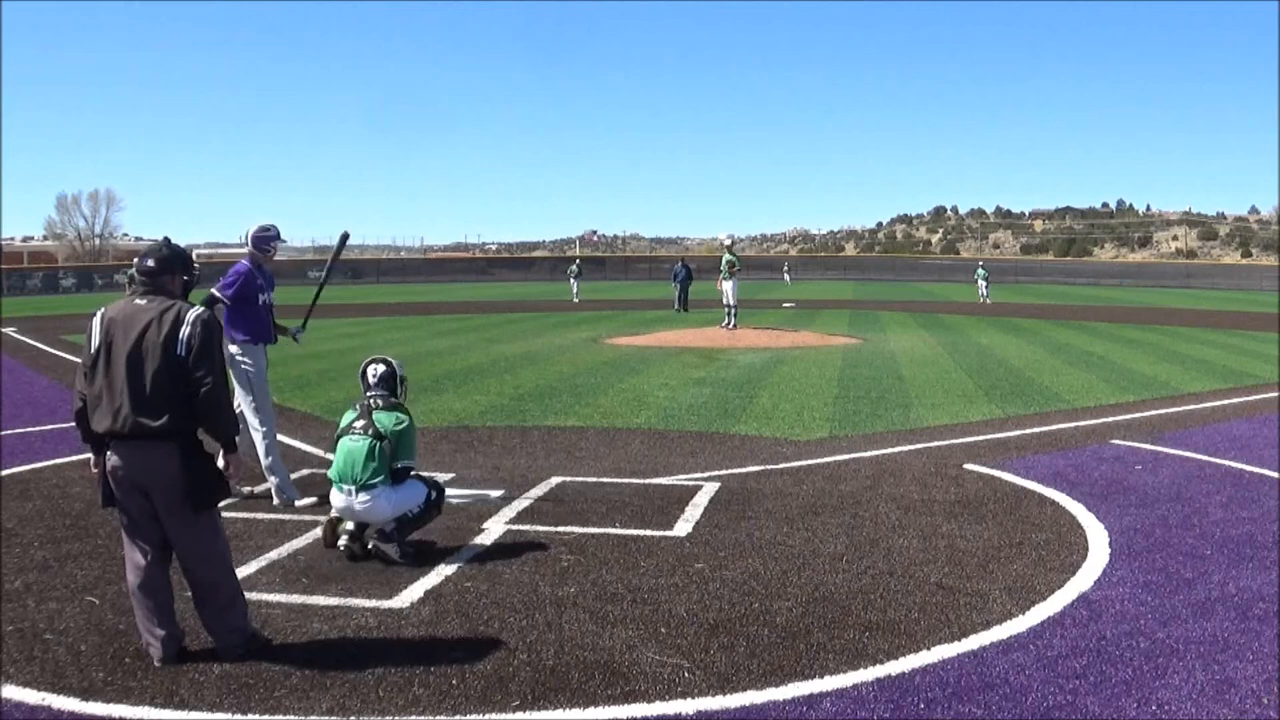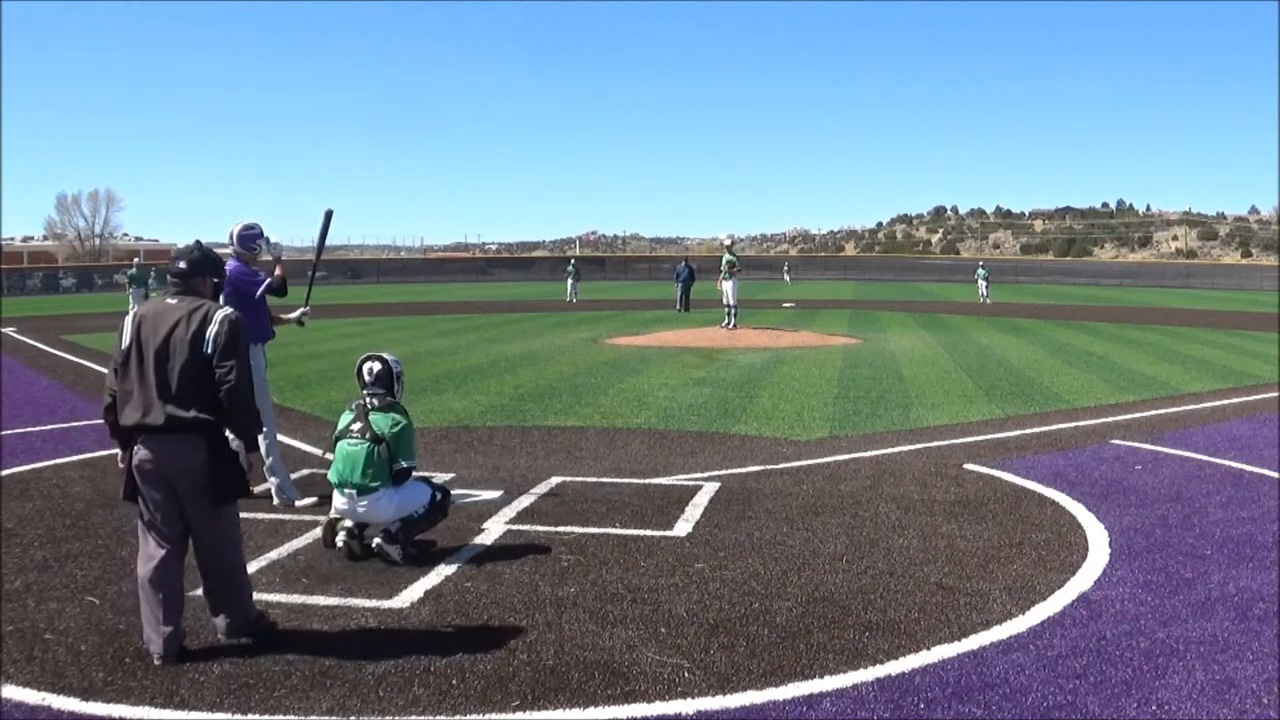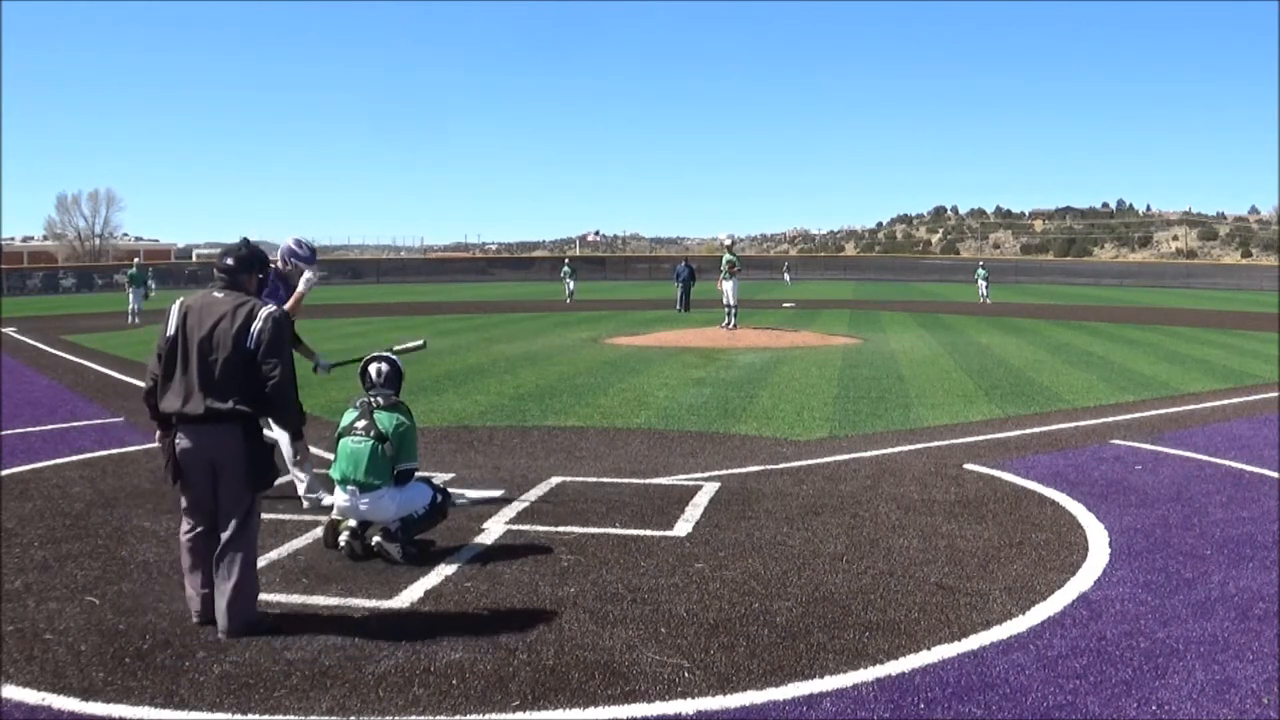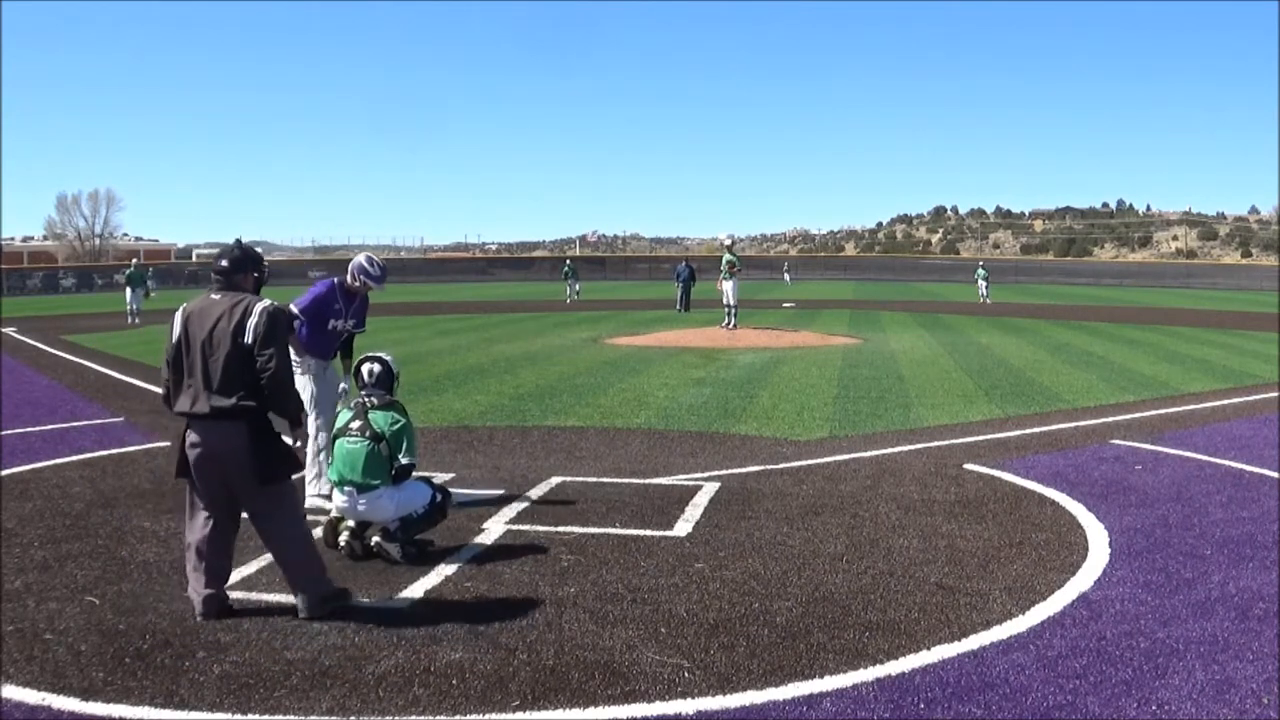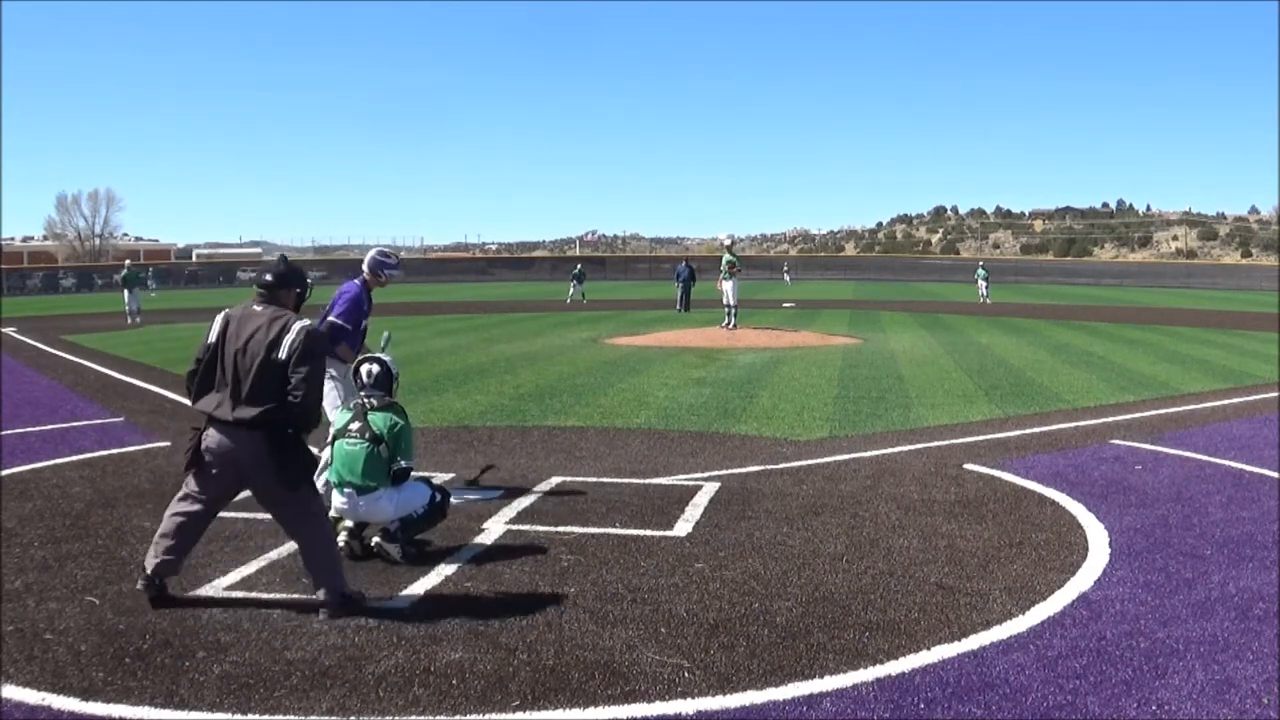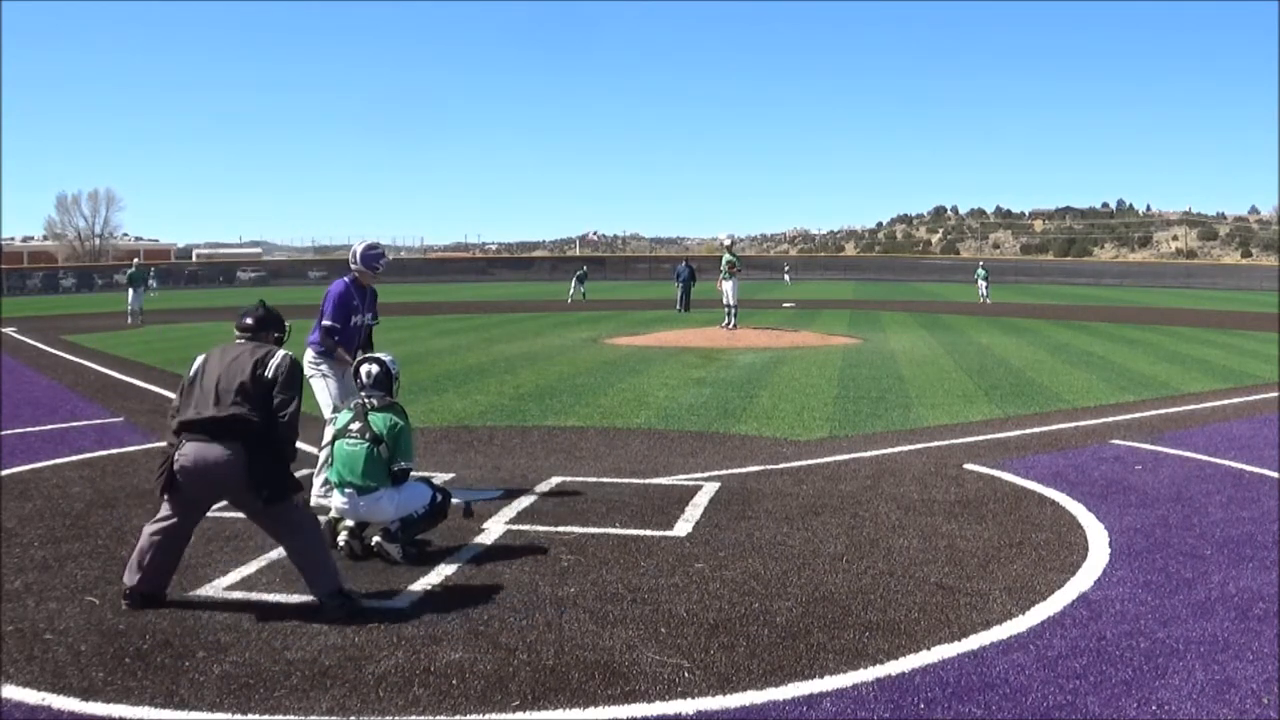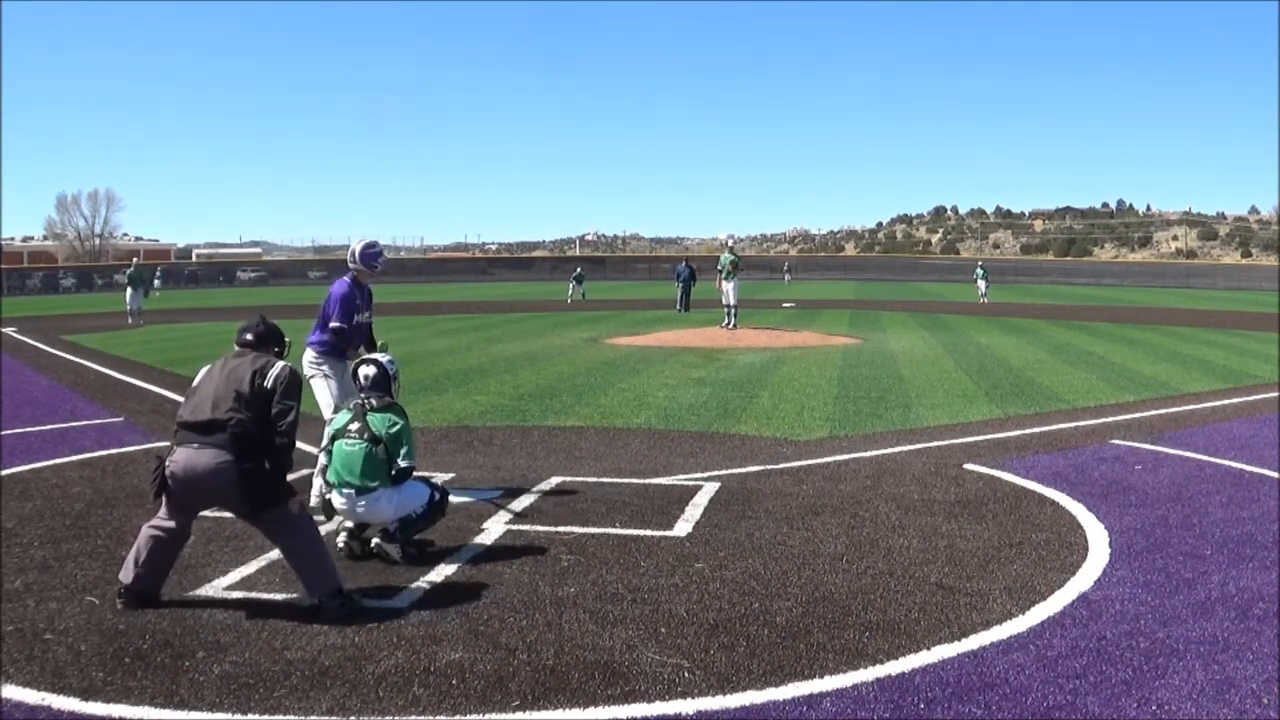
dt=0.7s
person 1, frame 1
left shoulder: (104, 320)
right shoulder: (192, 320)
left elbow: (85, 392)
right elbow: (210, 392)
left wrist: (96, 446)
right wrist: (228, 443)
left hip: (120, 454)
right hip: (174, 453)
left knee: (142, 553)
right knee: (204, 550)
left ankle: (161, 644)
right ankle: (233, 636)
person 1, frame 2
left shoulder: (136, 319)
right shoulder: (220, 320)
left elbow: (115, 389)
right elbow: (234, 391)
left wrist: (124, 441)
right wrist: (250, 442)
left hip: (147, 447)
right hip: (199, 447)
left knee: (157, 546)
right knee: (218, 540)
left ankle: (162, 641)
right ankle: (236, 618)
person 1, frame 3
left shoulder: (182, 309)
right shoulder: (264, 316)
left elbow: (157, 374)
right elbow: (277, 384)
left wrist: (162, 422)
right wrist: (296, 432)
left hip: (187, 434)
right hip: (236, 436)
left knee: (196, 523)
right knee: (236, 526)
left ankle: (201, 605)
right ankle: (235, 616)
person 1, frame 4
left shoulder: (186, 313)
right shoulder: (262, 312)
left elbow: (170, 379)
right elbow: (274, 377)
right wrist: (295, 419)
left hip: (199, 432)
right hip: (246, 432)
left knee: (206, 520)
right knee: (280, 515)
left ankle: (206, 598)
right ankle: (315, 594)
person 1, frame 5
left shoulder: (225, 320)
right shoulder: (299, 331)
left elbow: (195, 379)
right elbow: (303, 398)
right wrist: (300, 430)
left hip: (218, 436)
right hip: (267, 442)
left knee: (190, 508)
right knee: (306, 517)
left ankle: (153, 578)
right ankle: (334, 596)
person 1, frame 6
left shoulder: (206, 359)
right shoulder: (280, 361)
left elbow: (176, 413)
right elbow: (285, 422)
left wrist: (179, 453)
right wrist: (281, 467)
left hip: (190, 452)
right hip: (240, 457)
left knee: (170, 524)
right knee: (297, 526)
left ankle: (139, 590)
right ankle: (333, 597)
person 1, frame 7
left shoulder: (210, 370)
right shoulder: (280, 372)
left elbow: (182, 418)
right elbow: (282, 432)
right wrist: (278, 477)
left hip: (182, 458)
right hip: (231, 464)
left knee: (168, 524)
right knee: (293, 525)
left ankle: (134, 589)
right ankle: (331, 597)
person 2, frame 1
left shoulder: (266, 275)
right shoulder: (242, 273)
right elbow: (207, 304)
left wrist: (287, 331)
left hip: (256, 352)
right hip: (245, 354)
left knee: (241, 419)
right knee: (262, 423)
right ankle: (283, 492)
person 2, frame 2
left shoulder: (242, 271)
right shoulder: (237, 272)
left elbow: (260, 316)
right elbow: (279, 288)
left wrist: (292, 317)
right wrist: (277, 257)
left hip: (250, 352)
right hip: (245, 354)
right knee: (263, 422)
right ankle: (283, 492)
person 2, frame 3
left shoulder: (287, 284)
right shoulder: (266, 282)
left elbow: (287, 331)
left wrist: (314, 357)
right wrist: (301, 291)
right ankle: (310, 492)
person 2, frame 4
left shoulder: (361, 301)
right shoulder: (324, 291)
left wrist: (346, 377)
right wrist: (302, 356)
left hip: (326, 363)
right hip: (305, 361)
left knee: (336, 419)
right knee: (320, 423)
right ankle: (318, 491)
person 2, frame 5
left shoulder: (363, 294)
right shoulder: (354, 293)
right elbow: (330, 334)
left wrist: (370, 356)
right wrist: (358, 358)
left hip: (337, 364)
right hip: (326, 364)
right ankle: (322, 487)
person 2, frame 6
left shoulder: (370, 292)
right shoulder: (340, 291)
left elbow: (366, 333)
right elbow: (326, 338)
right wrist: (352, 362)
left hip: (343, 364)
right hip: (322, 362)
right ankle: (321, 493)
person 2, frame 7
left shoulder: (364, 291)
right shoulder: (343, 291)
left elbow: (365, 331)
right elbow: (338, 338)
left hip: (339, 363)
right hip: (321, 361)
right ankle: (321, 491)
person 3, frame 1
left shoulder: (350, 414)
right shoulder: (399, 418)
left elbow: (341, 462)
right elbow: (401, 473)
right wrist: (387, 485)
left hip: (339, 499)
right hip: (371, 502)
right knee: (433, 491)
left ankle: (350, 533)
right ankle: (389, 537)
person 3, frame 2
left shoulder: (347, 415)
right shoulder: (396, 419)
left elbow: (340, 463)
right elbow: (403, 474)
left hip: (342, 502)
right hip: (375, 504)
right knee: (439, 496)
left ankle: (350, 528)
right ankle: (393, 537)
person 3, frame 3
left shoulder: (350, 413)
right shoulder: (399, 418)
left elbow: (339, 462)
right elbow: (405, 475)
left hip: (343, 500)
right hip: (377, 502)
right knee: (439, 497)
left ankle: (352, 528)
right ankle: (393, 535)
person 3, frame 4
left shoulder: (345, 414)
right shoulder: (395, 417)
left elbow: (334, 462)
right elbow: (404, 471)
left hip: (342, 502)
right hip: (375, 502)
right knee: (439, 497)
left ankle: (352, 529)
right ankle: (392, 535)
person 3, frame 5
left shoulder: (343, 415)
right shoulder: (394, 418)
left elbow: (331, 463)
right elbow: (402, 473)
left hip: (341, 503)
right hip: (376, 504)
right knee: (438, 497)
left ankle: (350, 529)
right ankle: (393, 535)
person 3, frame 6
left shoulder: (343, 416)
right shoulder: (394, 418)
left elbow: (330, 464)
right elbow: (400, 474)
left hip: (343, 502)
right hip: (376, 503)
right knee: (439, 497)
left ankle: (350, 528)
right ankle: (392, 535)
person 3, frame 7
left shoulder: (342, 416)
right shoulder: (394, 419)
left elbow: (325, 464)
right elbow: (404, 472)
left wrist: (331, 496)
left hip: (341, 502)
right hip: (374, 504)
right knee: (436, 495)
left ankle: (351, 530)
right ankle: (392, 536)
